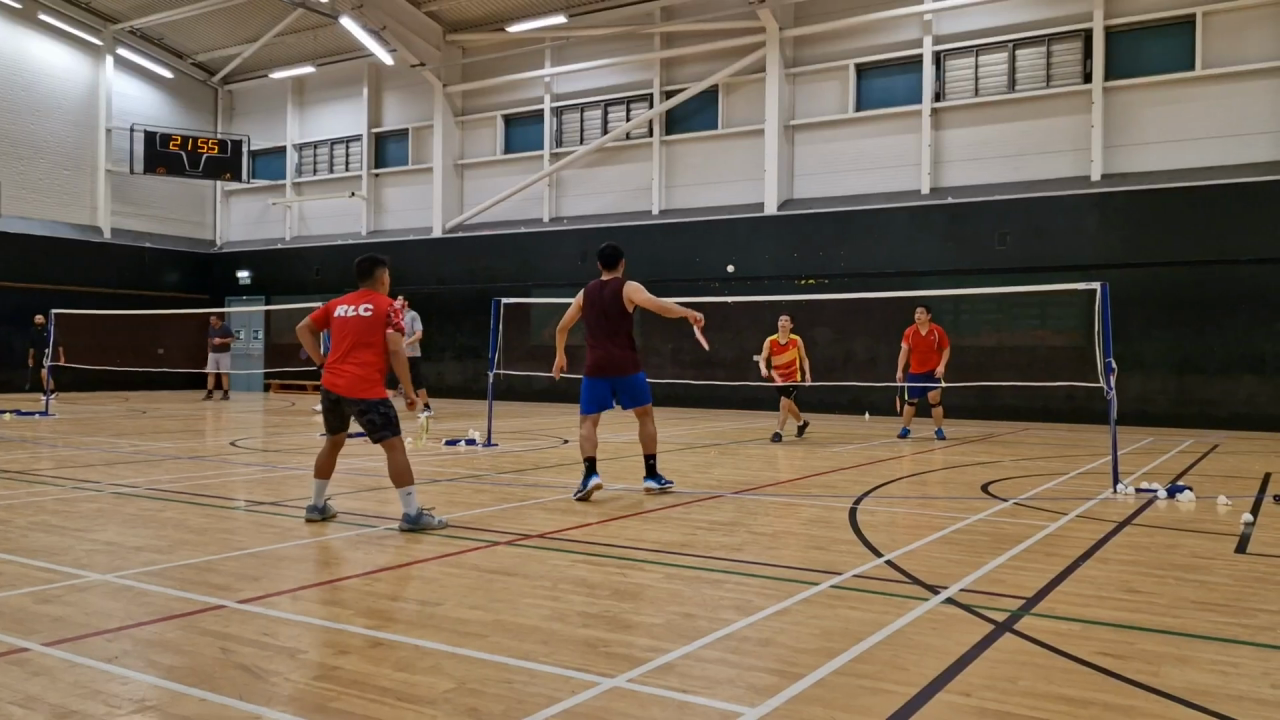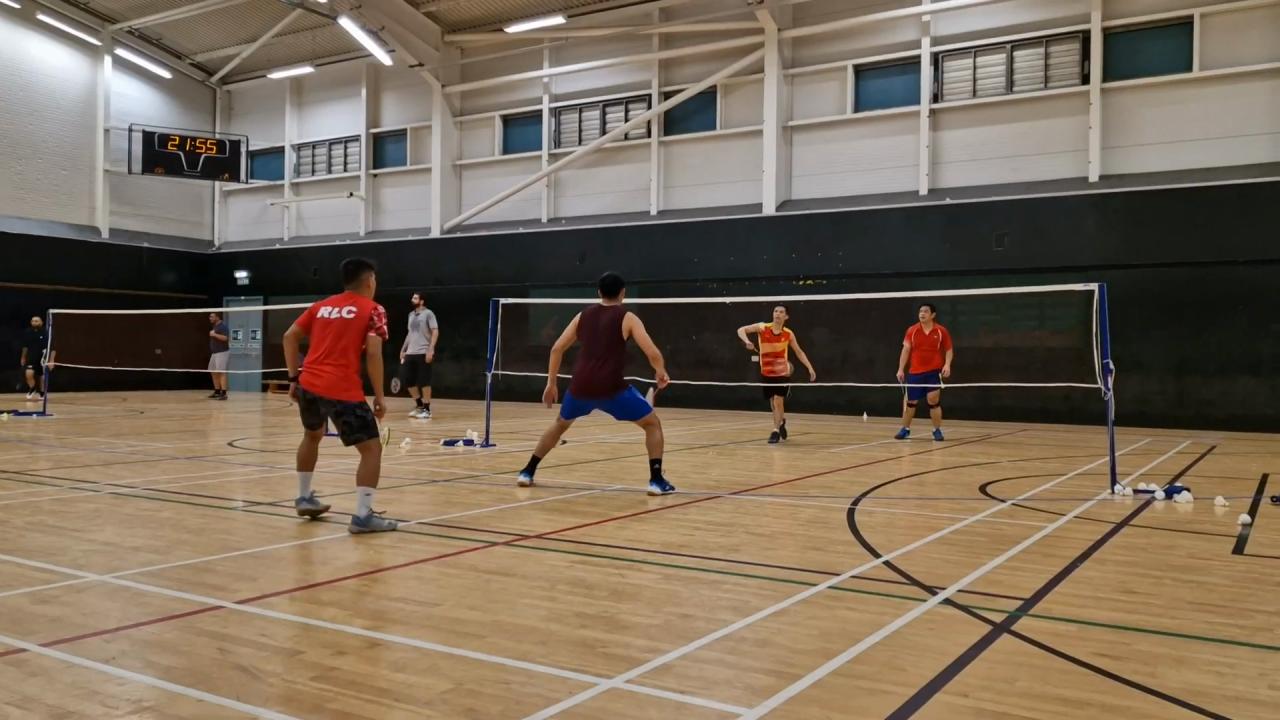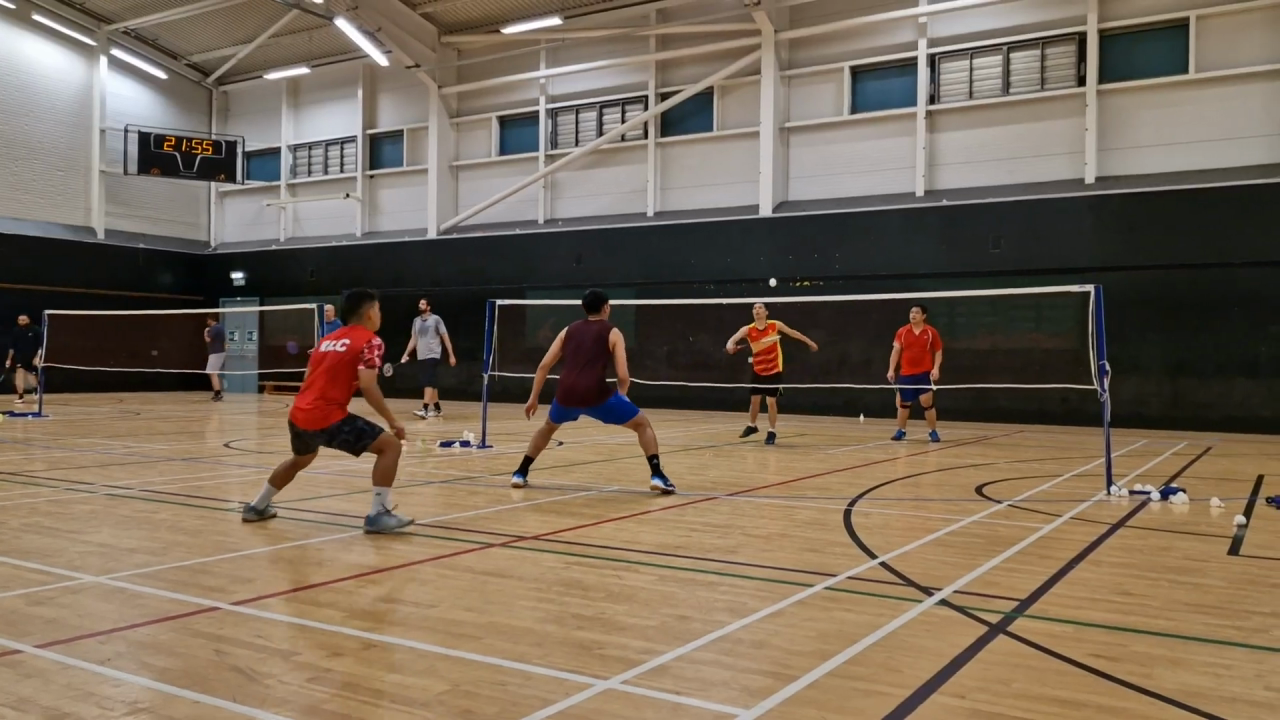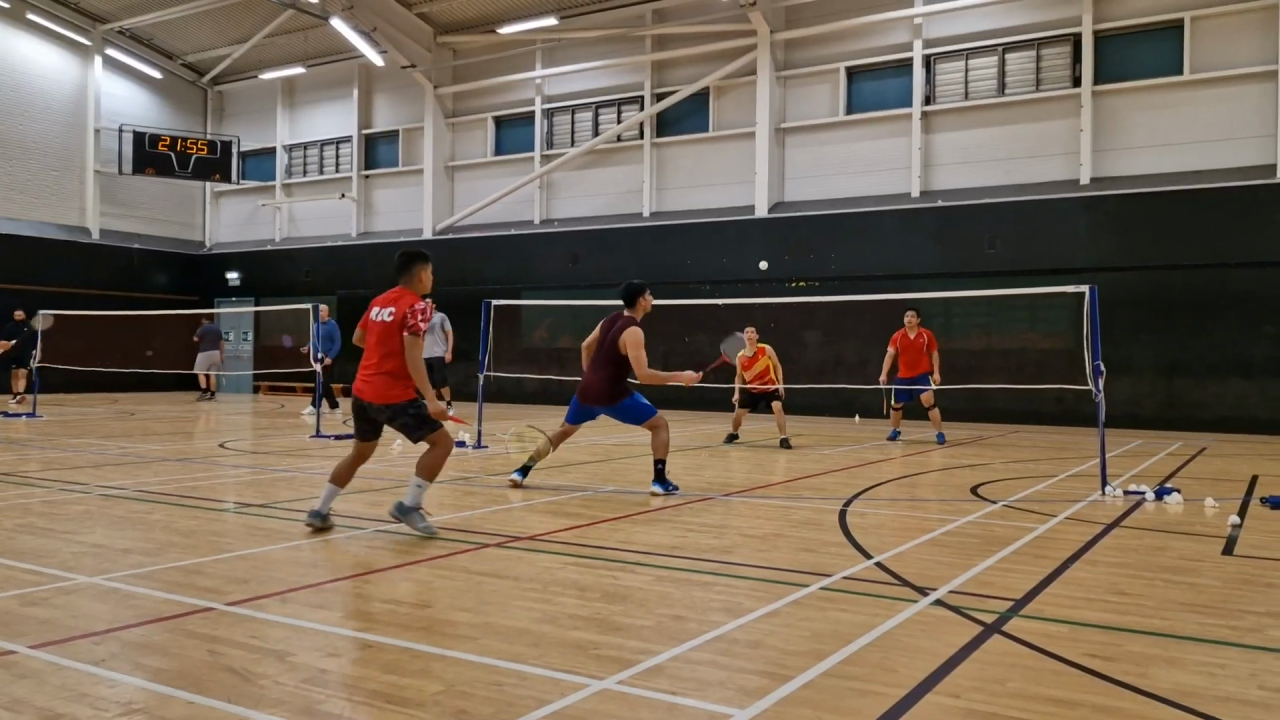
dt=0.3s
person 1, frame 1
left shoulder: (338, 304)
right shoulder: (389, 306)
left elbow: (303, 329)
right elbow: (396, 351)
left wrist: (323, 366)
right wrist: (408, 390)
left hip: (332, 386)
right hip: (366, 390)
left knee: (333, 443)
right knee: (395, 447)
left ankle: (317, 505)
right ankle: (413, 513)
person 1, frame 2
left shoulder: (321, 306)
right shoulder: (373, 310)
left elbow: (290, 338)
right elbow: (374, 355)
left wrist: (294, 378)
right wrist: (379, 396)
left hip: (310, 386)
right hip: (342, 391)
left knee: (313, 436)
right knee: (371, 449)
left ankle: (305, 498)
right ankle: (363, 515)
person 1, frame 3
left shoulder: (329, 339)
right shoulder: (370, 342)
right elbow: (369, 387)
right wrist: (393, 422)
left hip: (300, 415)
right hip: (327, 419)
left knee: (299, 461)
right knee: (390, 446)
left ankle: (256, 507)
right ankle: (378, 514)
person 1, frame 4
left shoulder: (379, 302)
right shoulder: (416, 306)
left elbow: (358, 338)
right elbow: (412, 355)
right wrist: (430, 399)
left hip: (363, 391)
right hip: (394, 394)
left knee: (360, 453)
right knee: (442, 442)
left ankle: (320, 511)
right ankle: (409, 505)
person 2, frame 1
left shoulder: (586, 293)
right shoulder: (629, 288)
left elbow: (562, 328)
right elbow: (663, 307)
left wrist: (560, 356)
right wrist: (691, 314)
left hip: (596, 368)
right hip: (625, 366)
left knee: (588, 423)
right knee: (646, 416)
left ankle: (590, 474)
right ankle: (652, 475)
person 2, frame 2
left shoulder: (583, 316)
right shoulder: (628, 318)
left elbow: (557, 349)
right elbow: (653, 353)
left wrist: (551, 383)
right wrist: (661, 372)
left hip: (580, 386)
right hip: (611, 388)
left knee: (560, 425)
right knee: (652, 424)
left ankle: (528, 472)
right ankle: (657, 480)
person 2, frame 3
left shoulder: (569, 331)
right shoulder: (613, 333)
left elbow: (544, 365)
right elbow: (623, 375)
left wrist: (534, 398)
right wrist: (622, 393)
left hip: (566, 394)
right hip: (596, 394)
left knee: (548, 427)
right knee: (642, 424)
left ankle: (521, 473)
right ankle: (658, 476)
person 2, frame 4
left shoulder: (611, 319)
right shoulder: (633, 332)
left elbow: (586, 346)
right elbow: (643, 375)
right wrist: (681, 376)
left hip: (586, 390)
right hip: (613, 395)
left knee: (564, 431)
right knee: (659, 425)
left ankle: (521, 472)
right ankle: (660, 481)
